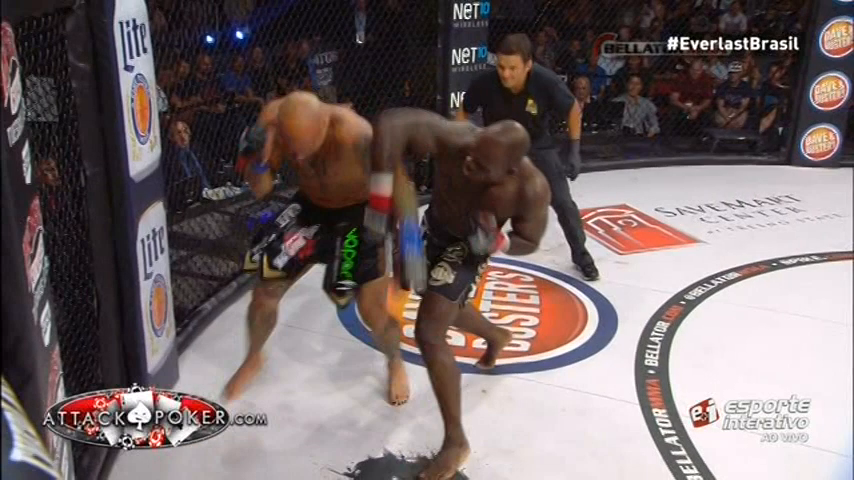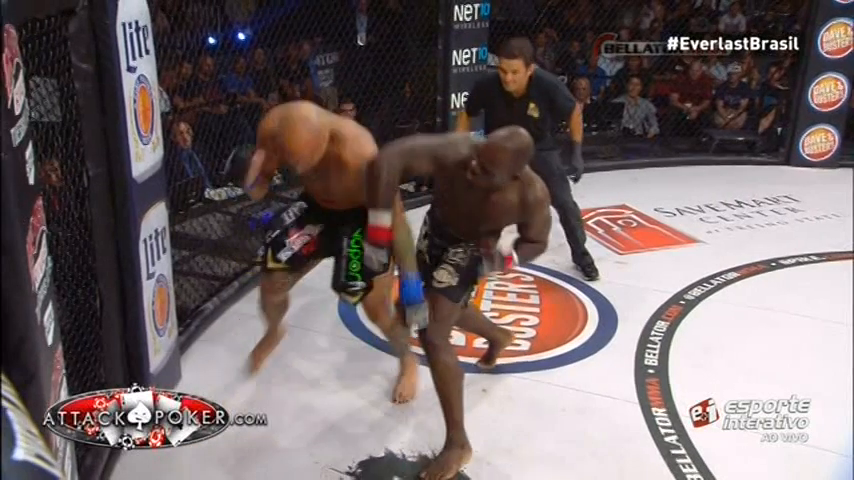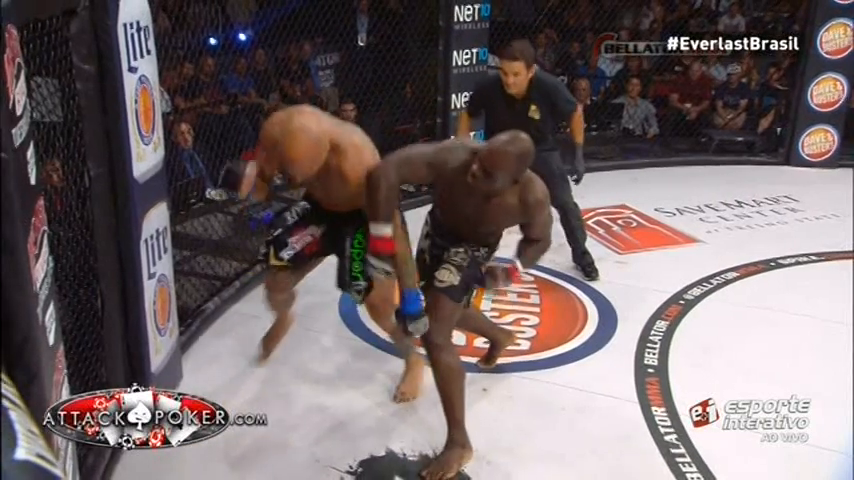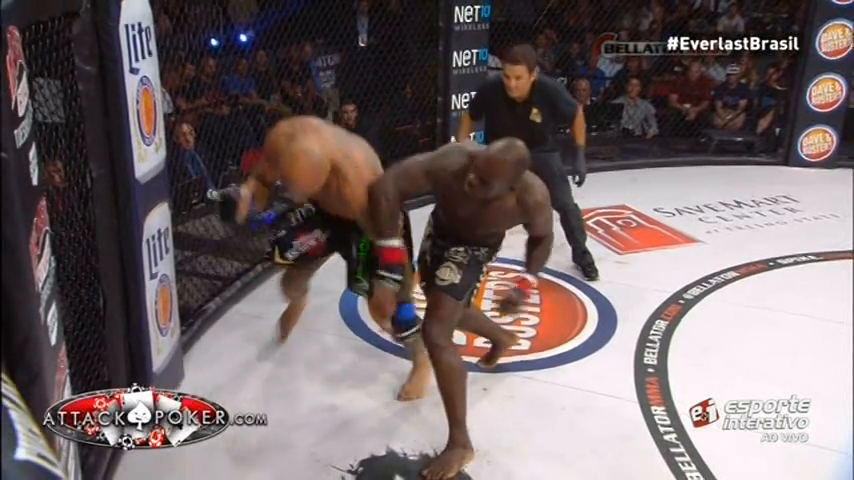
dt=0.1s
person 1, frame 1
left shoulder: (531, 188)
right shoulder: (457, 140)
left elbow: (529, 243)
right elbow: (395, 122)
left wrist: (496, 241)
left hip: (468, 246)
right hip: (434, 225)
left knee: (430, 334)
right knee: (441, 310)
left ankle: (456, 442)
right ankle: (496, 336)
person 1, frame 2
left shoulder: (532, 195)
right shoulder: (455, 152)
left elbow: (536, 242)
right elbow: (386, 160)
left wrist: (504, 259)
left hip: (471, 246)
right hip: (435, 228)
left knee: (433, 334)
right knee: (445, 311)
left ankle: (457, 444)
right ankle: (499, 336)
person 1, frame 3
left shoulder: (532, 196)
right shoulder: (454, 157)
left elbow: (538, 240)
right elbow: (384, 173)
left wrist: (510, 272)
left hip: (473, 248)
right hip: (437, 228)
left knee: (435, 333)
right knee: (446, 312)
left ankle: (458, 443)
right ankle: (500, 337)
person 1, frame 4
left shoulder: (531, 197)
right shoulder: (452, 161)
left elbow: (542, 236)
right elbow: (385, 188)
left wrist: (525, 283)
left hip: (474, 246)
right hip: (439, 228)
left knee: (435, 333)
right knee: (446, 309)
left ankle: (460, 443)
right ankle: (502, 337)
person 2, frame 1
left shoulder: (350, 133)
right shoulder: (273, 118)
right elbow: (260, 190)
right wrist: (258, 161)
left hip: (359, 215)
right hip: (309, 209)
left knee: (373, 314)
right knee: (263, 295)
left ankle: (396, 365)
right ankle: (253, 358)
person 2, frame 2
left shoulder: (354, 150)
right shoulder: (273, 125)
left elbow: (392, 214)
right elbow: (258, 190)
left wrist: (411, 282)
right wrist: (249, 174)
left hip: (362, 213)
right hip: (315, 206)
left knee: (377, 309)
right knee: (271, 286)
left ankle: (408, 363)
right ankle: (272, 333)
person 2, frame 3
left shoulder: (356, 162)
right shoulder: (276, 128)
left elbow: (392, 229)
right elbow: (260, 189)
left wrist: (410, 297)
right wrist: (246, 180)
left hip: (365, 216)
right hip: (319, 206)
left knee: (379, 307)
right knee: (276, 283)
left ankle: (413, 362)
right ankle: (283, 321)
person 2, frame 4
left shoulder: (354, 184)
right shoulder: (281, 138)
left elbow: (391, 246)
right elbow: (261, 181)
left wrist: (403, 304)
right wrist: (245, 198)
left hip: (368, 218)
right hip: (324, 208)
left knee: (382, 306)
right knee: (293, 280)
left ankle: (421, 362)
right ankle: (296, 307)
person 3, frame 1
left shoulder: (546, 81)
right shoulder: (485, 82)
left elbow: (573, 109)
right elbow: (464, 112)
left wrist: (574, 150)
left hip: (537, 145)
left knee: (562, 202)
left ankle: (581, 255)
person 3, frame 2
left shoulder: (548, 85)
right shoulder: (487, 85)
left elbow: (574, 111)
right elbow: (467, 114)
left wrist: (576, 153)
left hip: (538, 147)
left knee: (565, 203)
left ankle: (581, 255)
person 3, frame 3
left shoulder: (549, 86)
right shoulder: (488, 88)
left elbow: (575, 113)
right elbow: (468, 115)
left wrist: (578, 155)
left hip: (539, 148)
left knee: (565, 203)
left ankle: (582, 255)
person 3, frame 4
left shoulder: (550, 90)
right shoulder: (490, 90)
left elbow: (577, 115)
right elbow: (469, 117)
left wrist: (580, 157)
left hip: (540, 150)
left knee: (566, 205)
left ankle: (582, 256)
